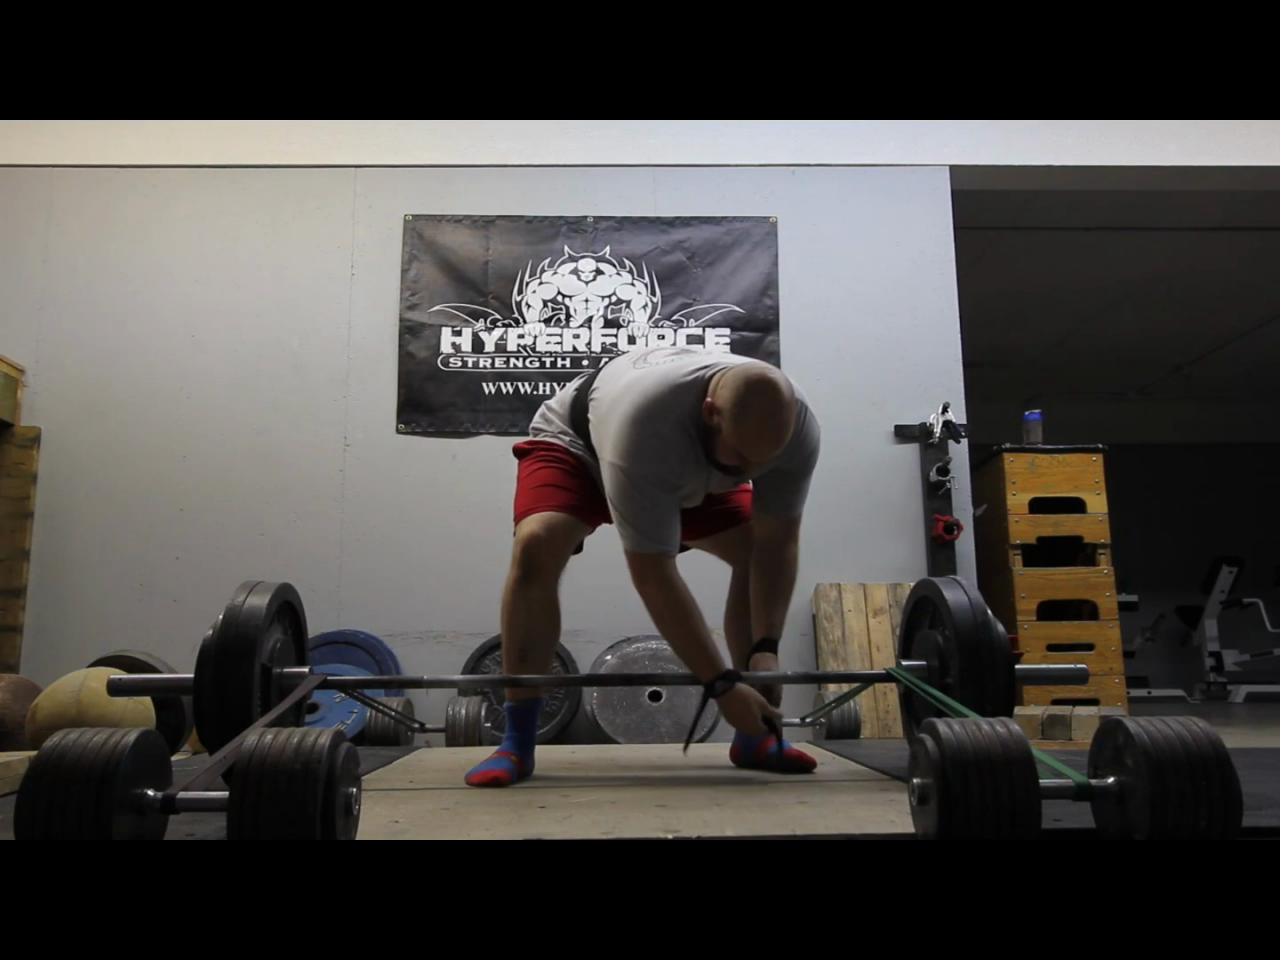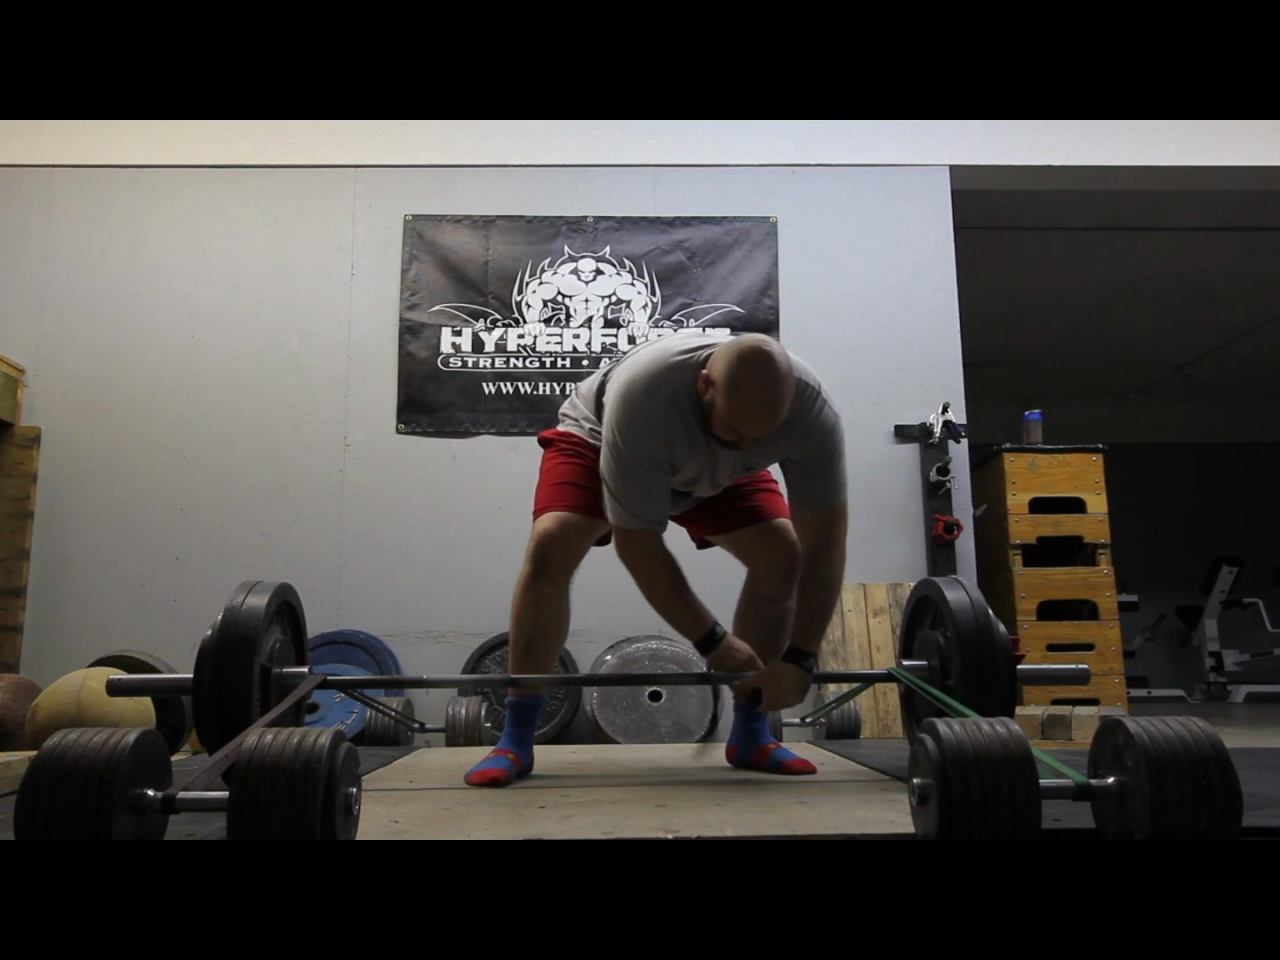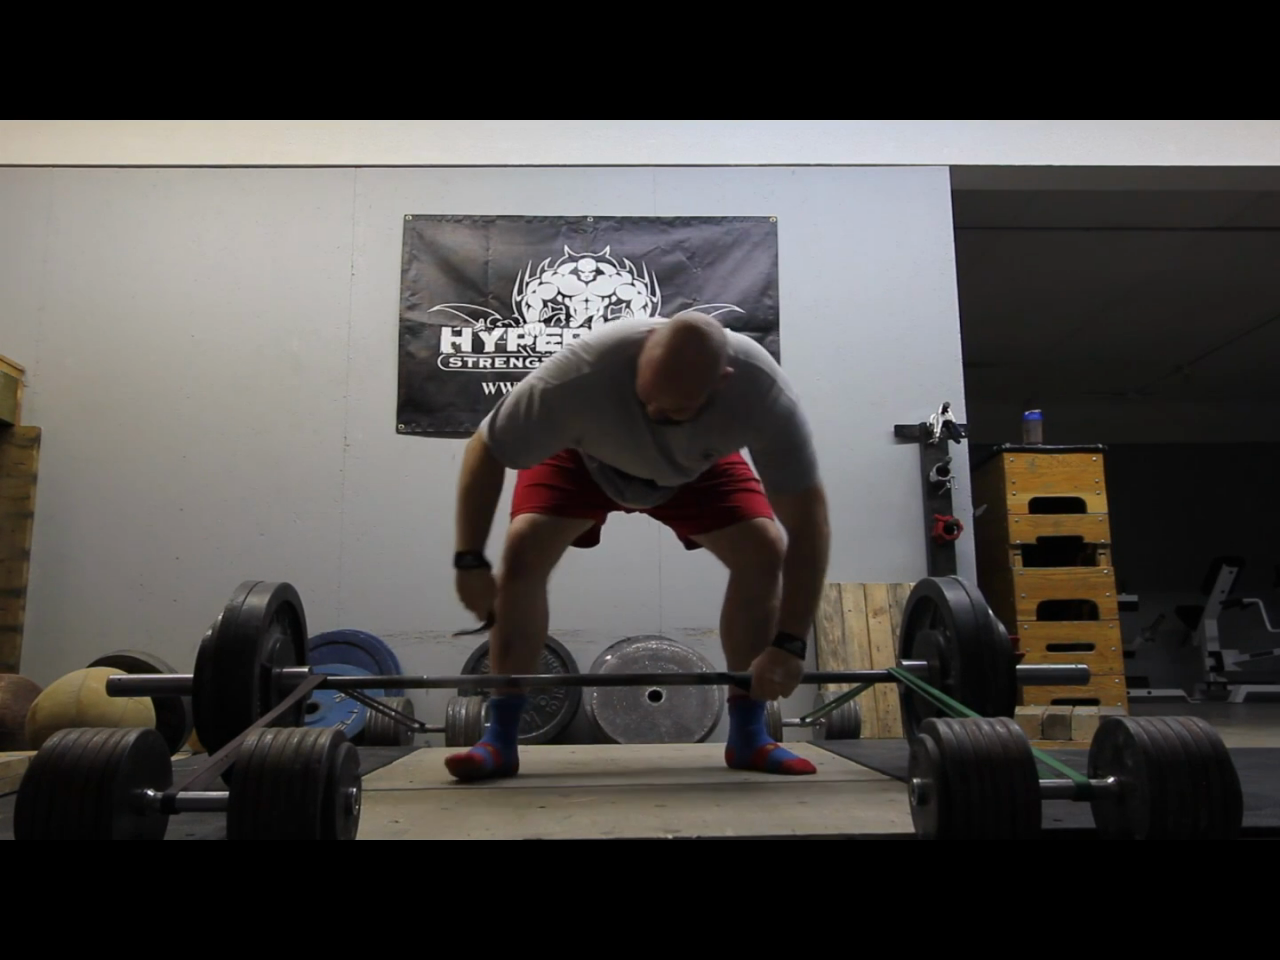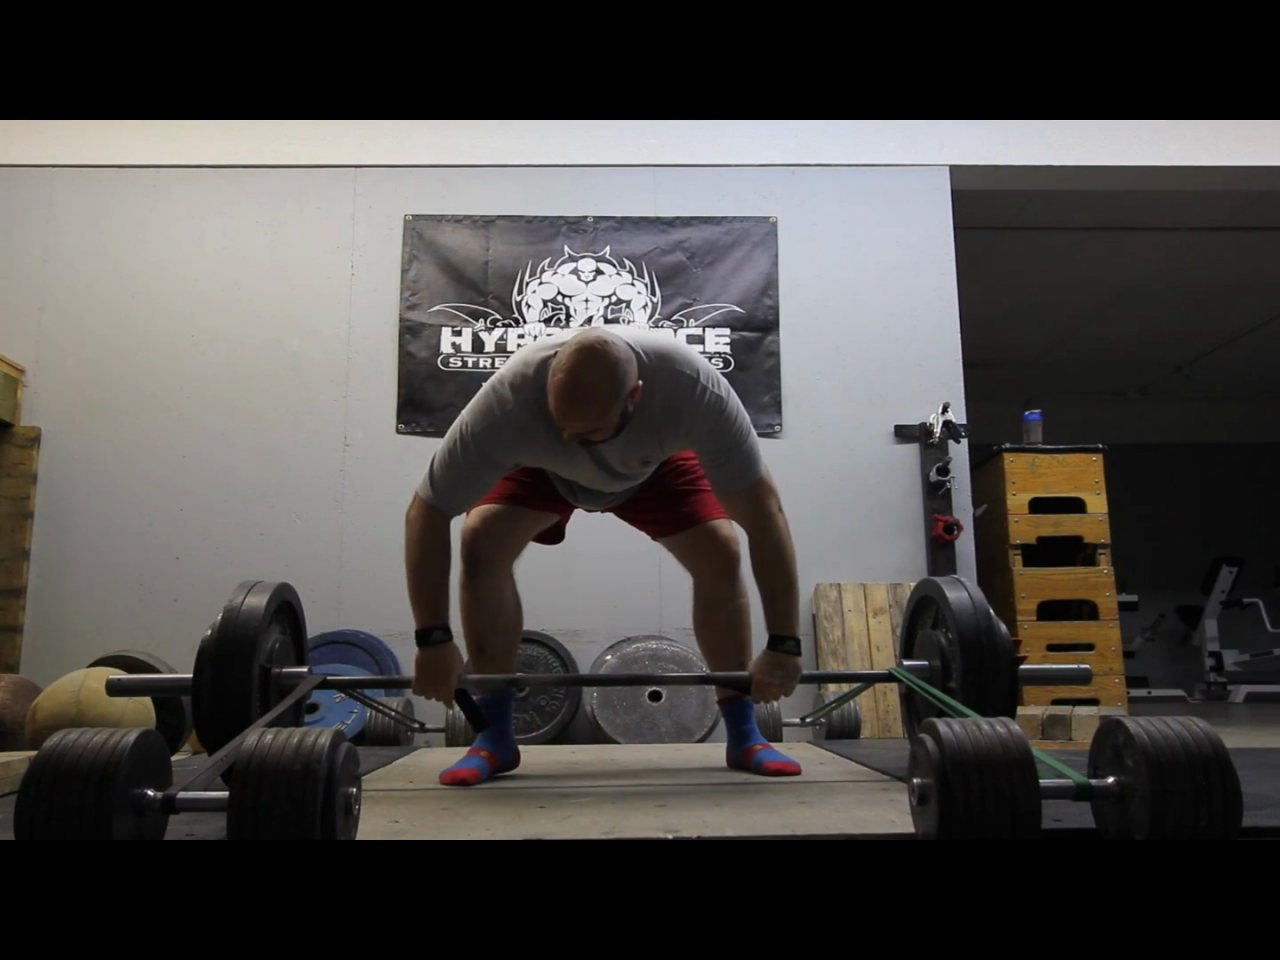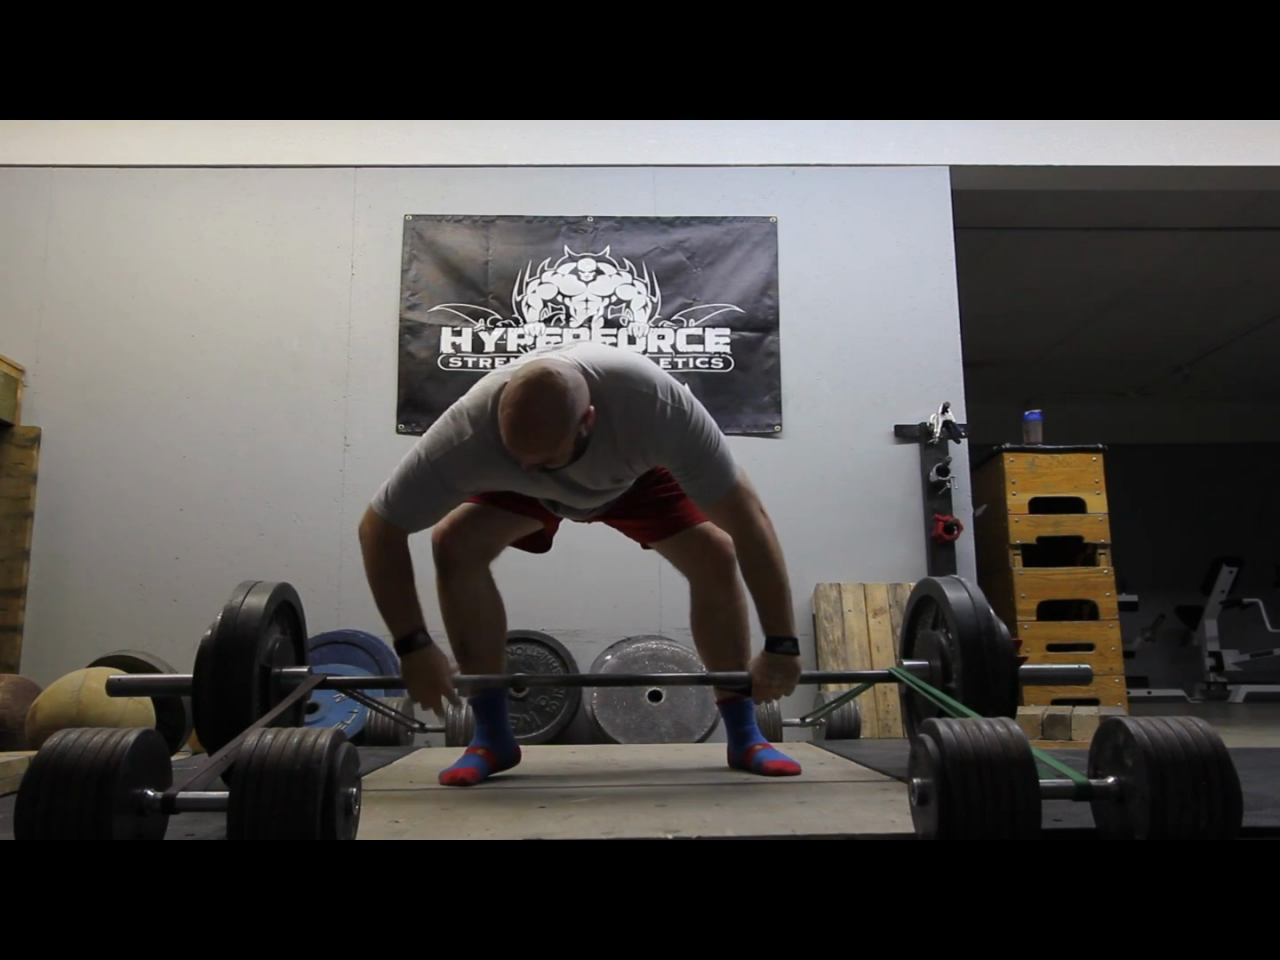
dt=1s
person 1, frame 1
left shoulder: (796, 428)
right shoulder: (646, 425)
left elbow: (777, 542)
right elbow: (653, 572)
left wrist: (765, 649)
right wrist: (722, 686)
right hip: (576, 443)
left knee: (755, 549)
right knee: (537, 546)
left ankle: (753, 736)
right ankle: (517, 741)
person 1, frame 2
left shoulder: (811, 412)
right shoulder: (643, 399)
left elbow: (825, 540)
right elbow: (636, 542)
left wrist: (800, 658)
right wrist: (713, 641)
right hip: (597, 433)
left knee: (782, 551)
right knee: (551, 546)
left ankle: (750, 734)
right ankle: (516, 738)
person 1, frame 3
left shoulder: (763, 392)
right shoulder: (584, 372)
left elbow: (808, 519)
right elbow: (486, 449)
left wrist: (789, 645)
right wrist: (470, 561)
right hip: (581, 454)
left knee: (764, 549)
right knee: (525, 547)
left ankle: (748, 734)
right ankle: (500, 737)
person 1, frame 4
left shoulder: (694, 390)
right shoulder: (508, 402)
left elbow: (763, 511)
right elbow: (428, 511)
left wrist: (784, 645)
right wrist: (433, 640)
left hip: (655, 462)
right hip: (539, 466)
left knee: (720, 553)
right knee: (482, 544)
left ankle: (743, 735)
right ankle: (495, 737)
person 1, frame 5
left shoulder: (657, 407)
right shoulder: (467, 432)
left elbow: (746, 515)
right elbow: (379, 526)
left wrist: (781, 645)
right wrist: (413, 646)
left hip: (640, 472)
left knee: (716, 556)
right knee: (455, 545)
left ankle: (744, 734)
right ankle: (492, 736)
